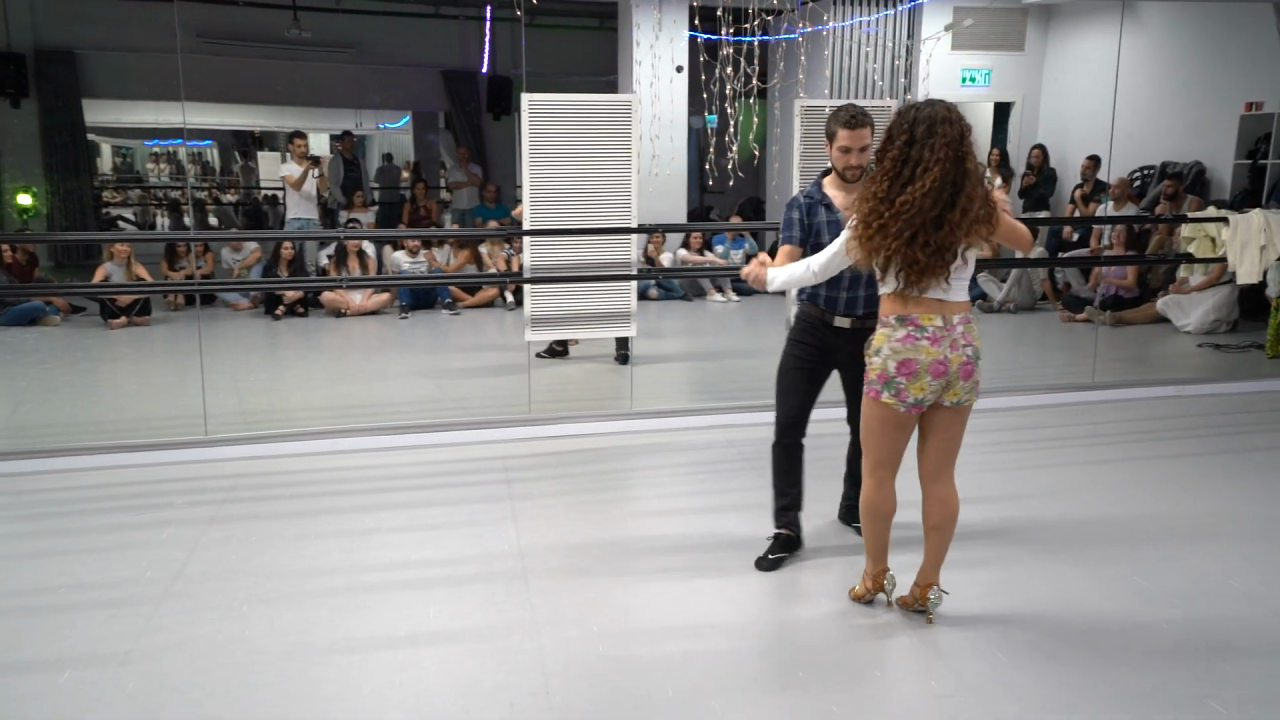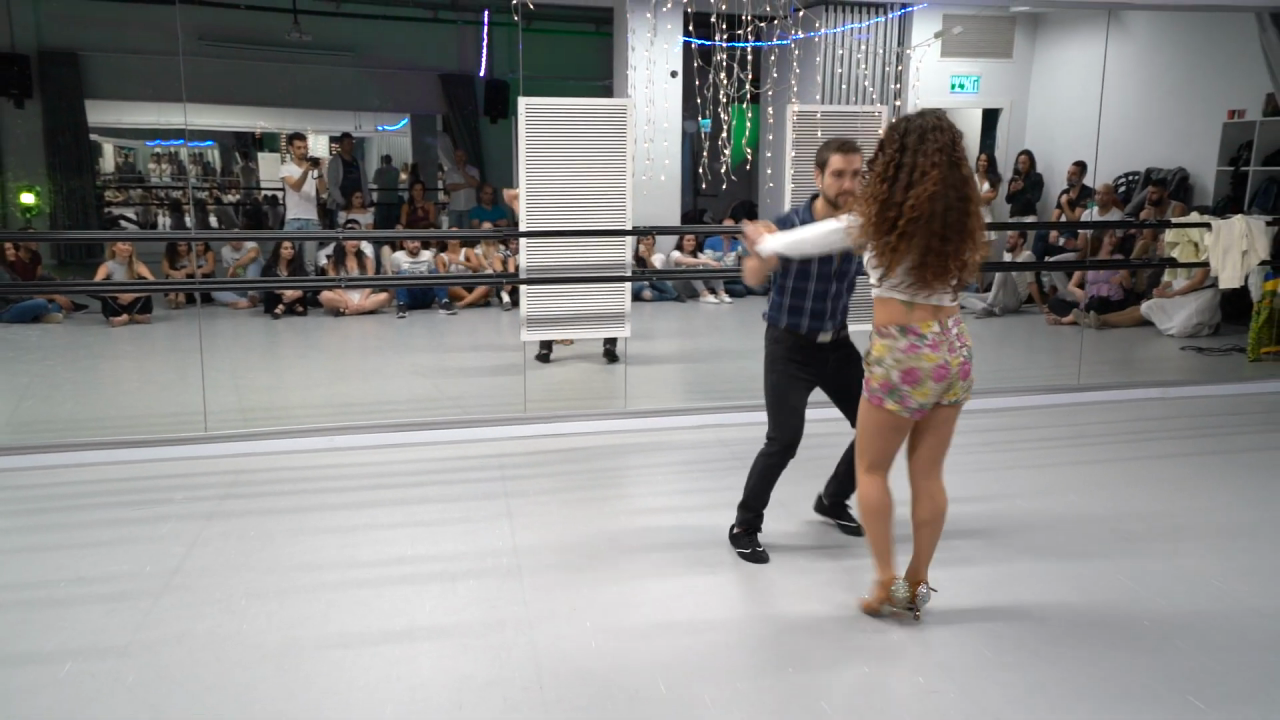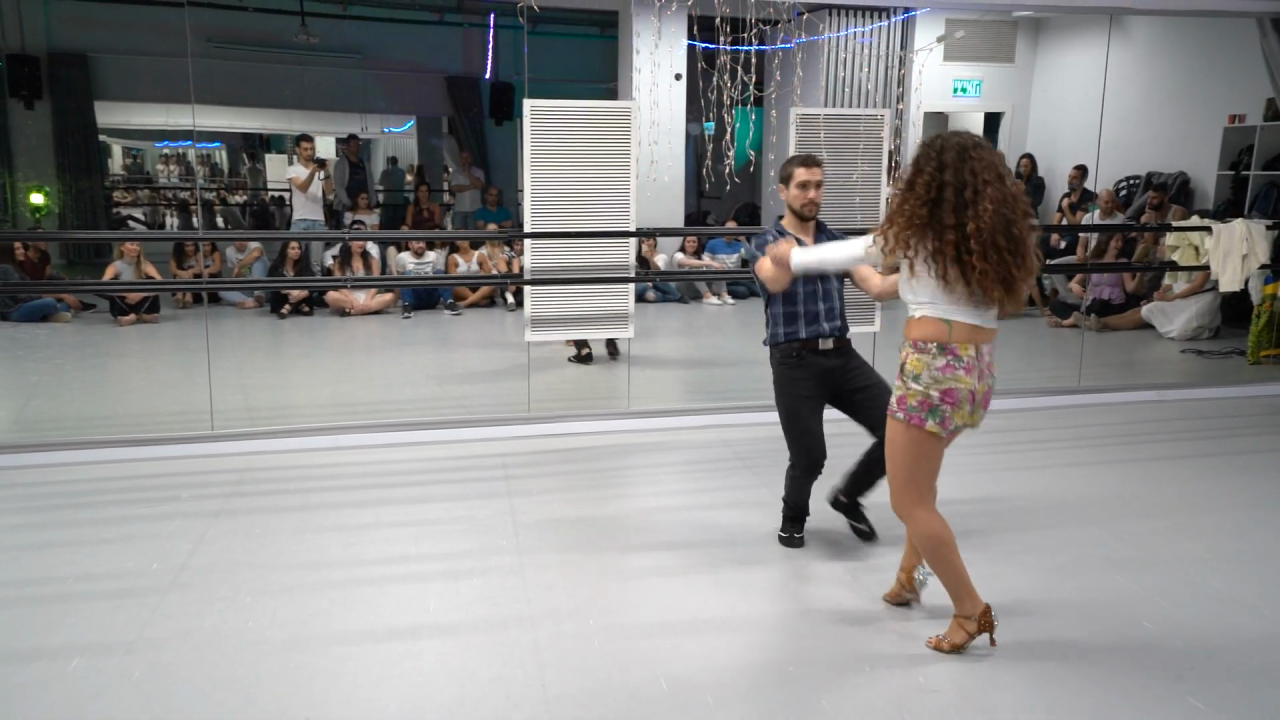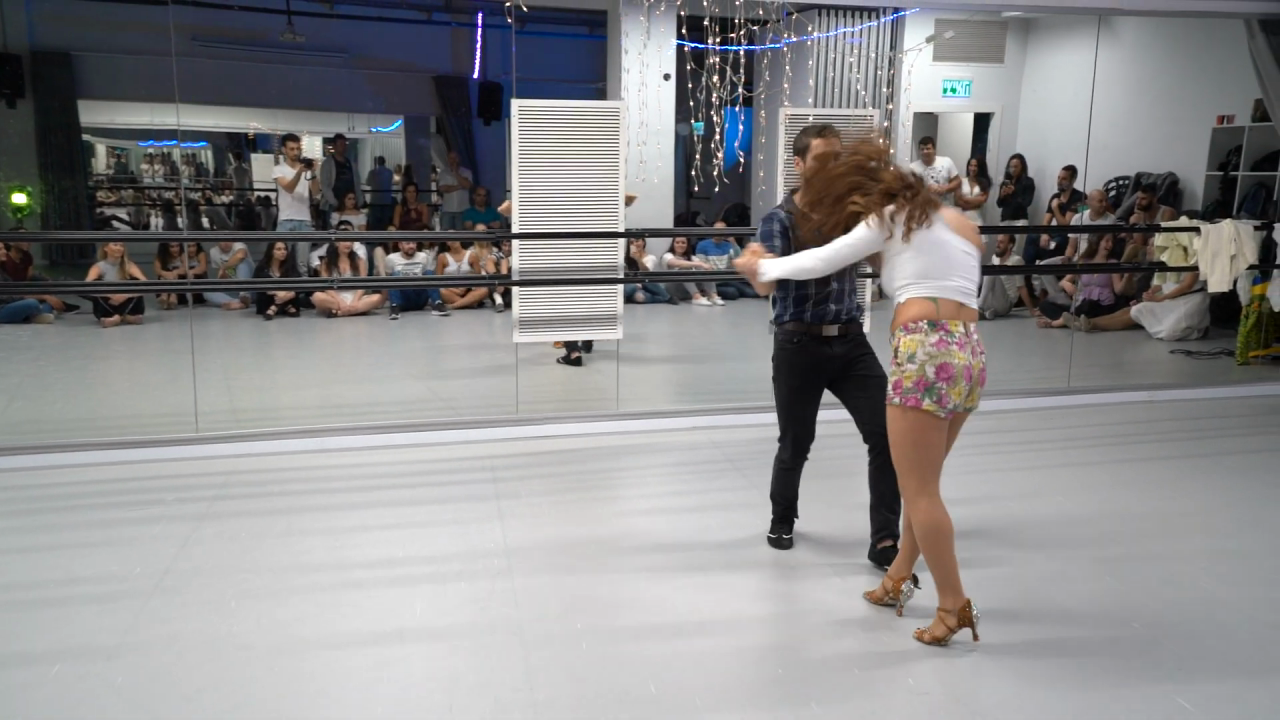
dt=0.4s
person 1, frame 1
left shoulder: (880, 211)
right shoulder: (975, 208)
left elbow: (818, 269)
right elbow: (1024, 241)
left wrist: (768, 277)
left hip: (901, 348)
right hip: (960, 346)
left knee: (878, 471)
right knee: (939, 476)
left ankle: (875, 576)
right ankle: (926, 587)
person 1, frame 2
left shoulder: (882, 217)
right shoulder: (959, 217)
left elbow: (814, 239)
left wrist: (764, 240)
left hip: (899, 353)
right hip: (952, 349)
left knee: (871, 472)
right knee: (927, 474)
left ankle: (888, 581)
right ankle: (915, 582)
person 1, frame 3
left shoulder: (910, 232)
right shoulder: (1004, 235)
left elbow: (844, 253)
left wrist: (793, 257)
left hip: (932, 374)
right hip: (978, 373)
left knee: (910, 503)
right knee: (917, 486)
left ankle: (971, 612)
right ankle: (909, 575)
person 1, frame 4
left shoulder: (893, 215)
right shoulder: (956, 219)
left elbow: (823, 261)
left wrist: (762, 266)
left hip: (926, 355)
right hip: (968, 355)
left knee: (919, 490)
right knee: (915, 479)
left ankle: (953, 606)
right ankle: (899, 575)
person 2, frame 1
right shoulder: (803, 204)
right elbow: (787, 265)
left hip: (865, 330)
right hip: (813, 328)
left knee: (867, 427)
right knee: (789, 426)
left ankle: (853, 507)
right ankle: (787, 529)
person 2, frame 2
right shoulder: (791, 225)
right elbow: (752, 278)
right wrist: (759, 248)
left hip: (837, 345)
right hip: (789, 347)
right knee: (785, 441)
left ankle: (832, 502)
right ankle: (744, 527)
person 2, frame 3
left shoulder: (835, 240)
right shoulder: (768, 240)
left elbow: (876, 288)
right elbow: (772, 280)
left hip: (842, 356)
right hip: (795, 361)
right knee: (809, 457)
left ankle: (848, 496)
right ankle: (793, 517)
person 2, frame 4
right shoulder: (778, 222)
right elbow: (766, 284)
left hip: (850, 341)
right hip: (799, 343)
left knee: (883, 436)
right knee: (796, 441)
left ankle: (885, 541)
right ankle: (782, 517)
